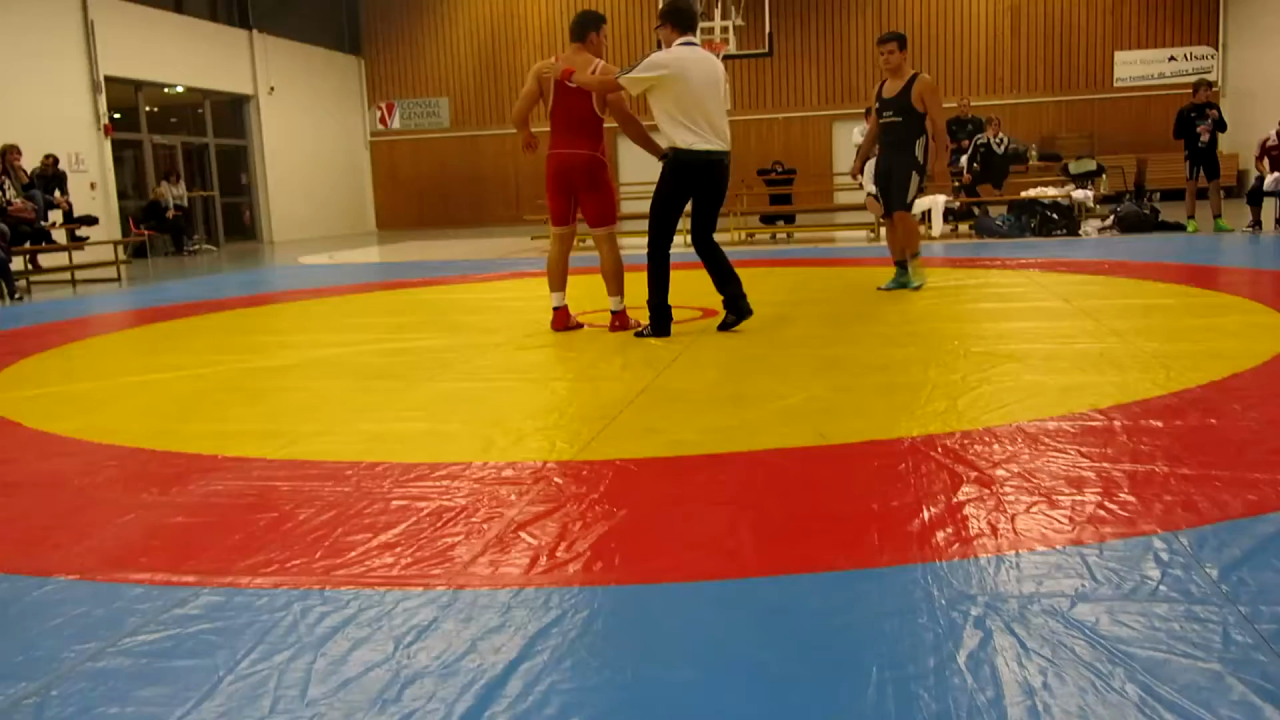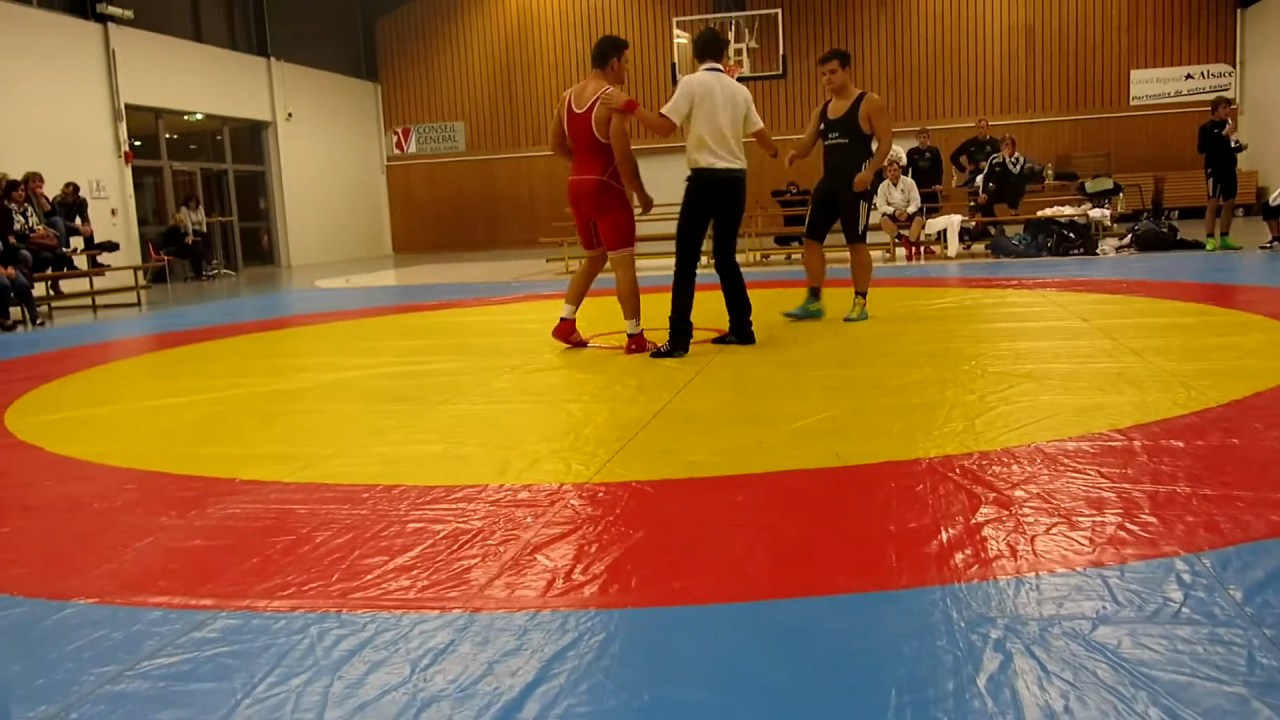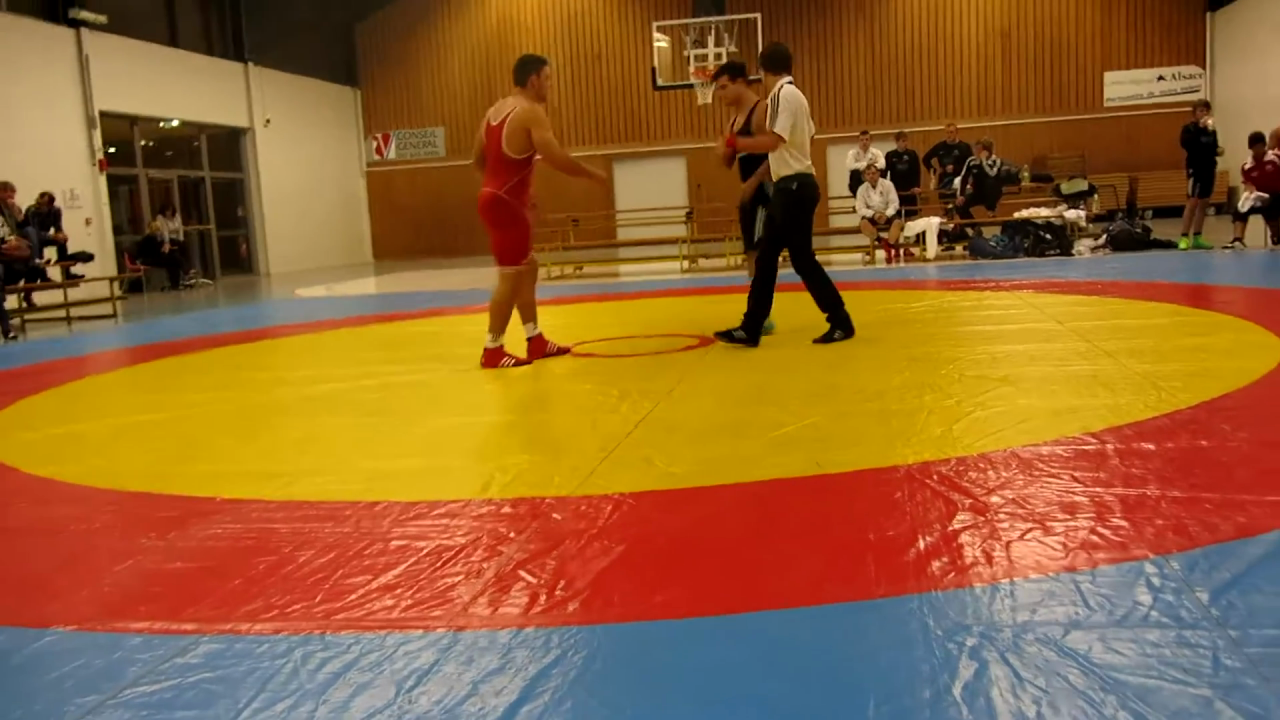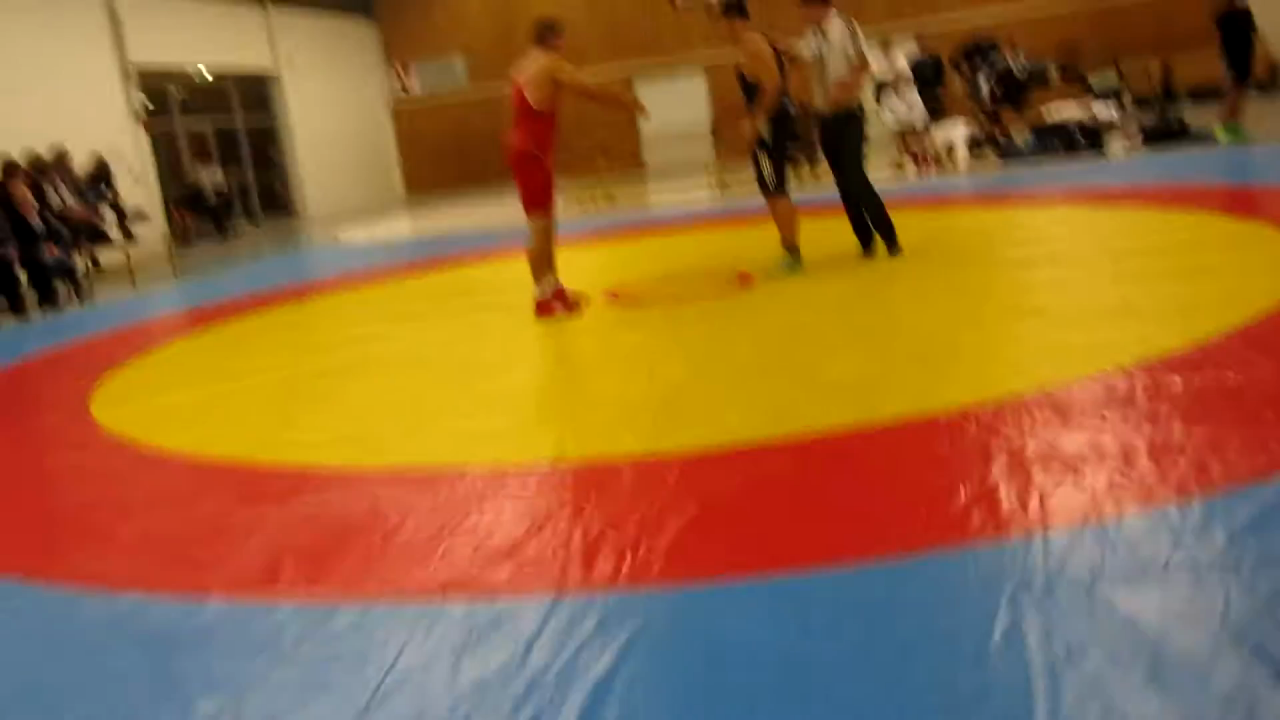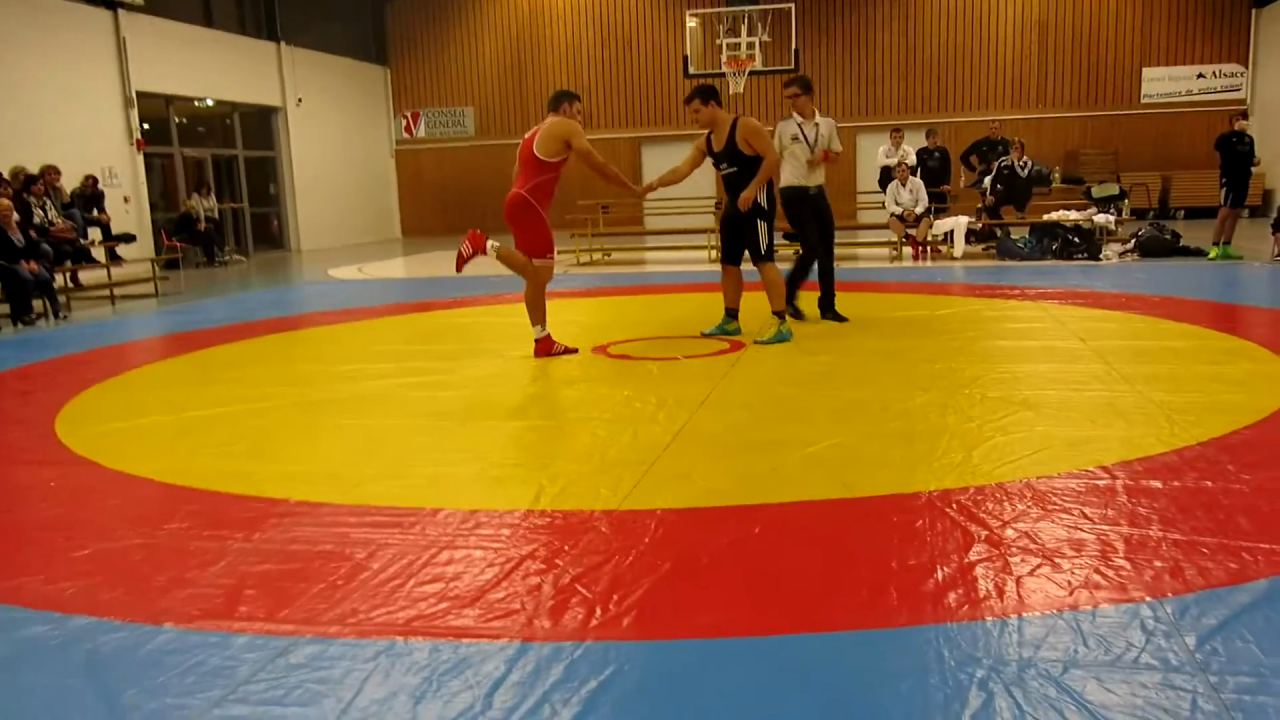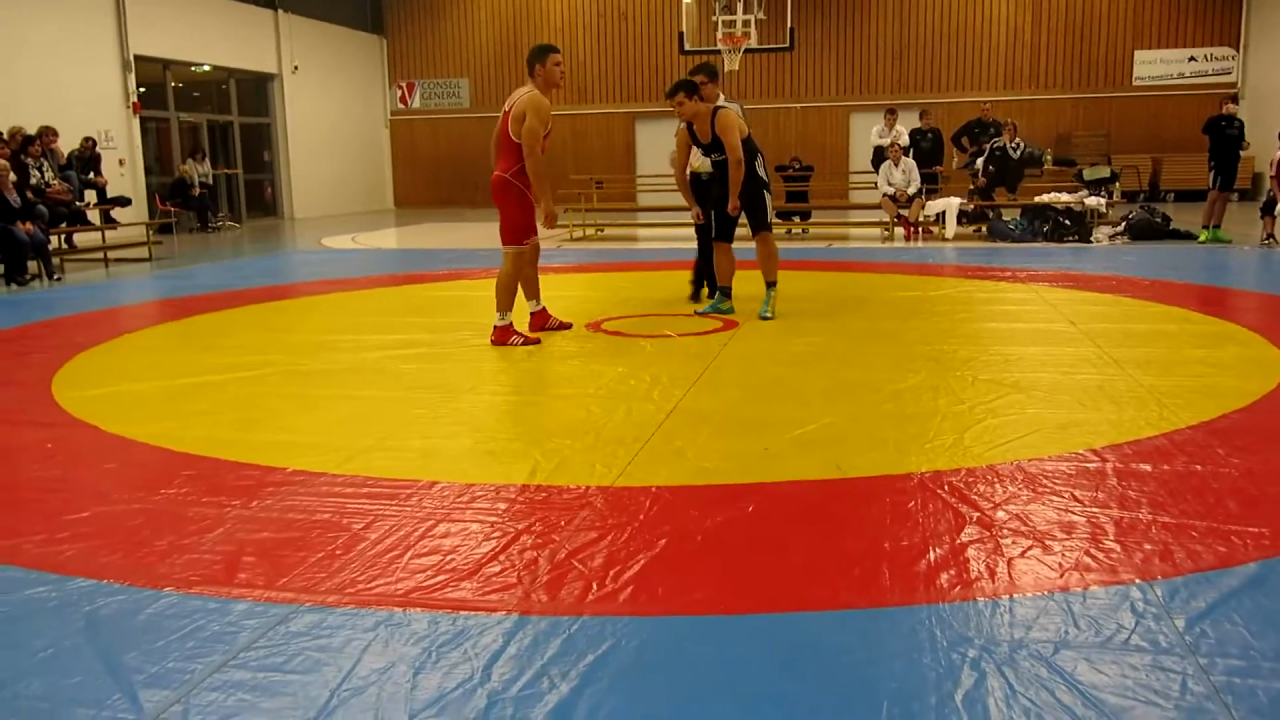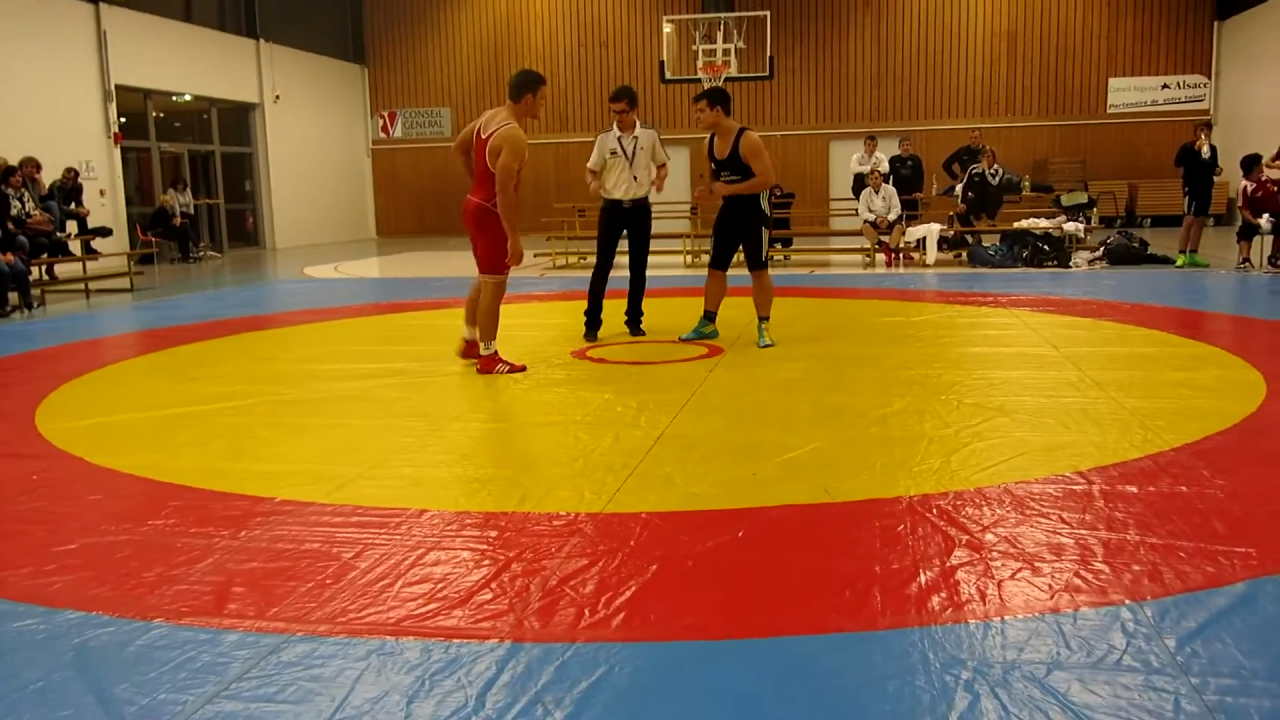
dt=0.7s
person 1, frame 1
left shoulder: (544, 70)
right shoulder: (606, 72)
left elbow: (518, 115)
right elbow: (628, 124)
left wrist: (526, 135)
right wrist: (661, 153)
left hip: (557, 162)
right hip: (592, 163)
left knee: (560, 240)
right knee: (606, 240)
left ankle: (560, 312)
right ankle: (618, 315)
person 1, frame 2
left shoulder: (568, 97)
left elbow: (557, 145)
right elbow: (622, 155)
right wrist: (642, 193)
left hip: (577, 186)
right hip: (606, 189)
left knee: (594, 258)
right knee: (623, 263)
left ankle: (565, 323)
right ankle: (635, 337)
person 1, frame 3
left shoulder: (495, 110)
right shoulder: (531, 113)
left elbow: (478, 159)
right elbow: (558, 159)
right wrist: (594, 173)
left hip: (494, 198)
right hip: (506, 204)
left knee: (528, 269)
right knee: (511, 278)
left ankle: (537, 341)
right ankle: (493, 350)
person 1, frame 4
left shoulder: (524, 70)
right shoulder: (552, 66)
right elbow: (594, 92)
right wrist: (629, 102)
left hip: (526, 153)
right hip: (532, 156)
left knee: (545, 224)
right knee: (541, 226)
left ankle: (553, 290)
right ankle: (544, 299)
person 1, frame 5
left shoulder: (533, 135)
right shoulder: (567, 128)
right elbow: (599, 165)
right wrist: (631, 187)
left hip: (523, 204)
right hip: (528, 207)
left knee: (538, 276)
right knee: (540, 273)
left ankle: (543, 341)
right ankle: (483, 244)
person 1, frame 6
left shoulder: (520, 97)
right shoulder: (537, 103)
left elbow: (497, 140)
right elbow: (532, 155)
right wrist: (546, 200)
left hip: (508, 182)
right hip: (514, 186)
left knee: (530, 251)
right knee: (515, 257)
left ankle: (539, 315)
right ankle: (502, 329)
person 1, frame 7
left shoulder: (489, 116)
right shoulder: (514, 137)
left elbow: (459, 148)
right elbow: (504, 191)
right wrist: (513, 239)
left hip: (475, 206)
right hip: (490, 213)
left knee: (486, 280)
right knee: (494, 286)
left ankle: (470, 341)
right ankle: (488, 357)
person 2, frame 1
left shoulder: (664, 61)
right shoulder: (715, 64)
left elbow: (611, 84)
left wrist: (569, 74)
left hip: (685, 160)
right hip: (718, 160)
left knee: (660, 240)
right knee: (703, 238)
left ankle: (660, 320)
right ankle: (736, 301)
person 2, frame 2
left shoulder: (691, 83)
right shoulder: (740, 90)
left elbow: (663, 127)
right elbow: (762, 137)
left wrist: (629, 106)
right wrist: (774, 152)
left hip: (705, 179)
right hip: (735, 179)
left knee: (686, 260)
right knee: (725, 256)
left ankle: (679, 338)
right ankle: (741, 328)
person 2, frame 3
left shoulder: (782, 95)
right shoulder: (794, 95)
left elbow: (772, 141)
left wrist: (732, 142)
left hip: (794, 186)
right hip: (790, 185)
left knee: (801, 258)
right knee: (766, 256)
left ankle: (840, 321)
right ankle: (750, 328)
person 2, frame 4
left shoulder: (843, 28)
right shoulder: (812, 40)
left elbow: (861, 68)
left wrist: (845, 89)
left hip: (848, 114)
right hip: (826, 117)
left knee: (854, 175)
right knee: (844, 183)
left ankle: (886, 234)
right ankle: (866, 238)
person 2, frame 5
left shoulder: (827, 124)
right shoulder: (783, 127)
left elbow: (837, 155)
left wrist: (825, 155)
left hip: (817, 192)
right hip: (793, 193)
left knee: (826, 250)
right knee: (812, 249)
left ankle: (827, 306)
right ankle: (789, 297)
person 2, frame 6
left shoulder: (732, 108)
right hip: (697, 177)
left knee: (711, 229)
right knee: (702, 232)
left ankle: (699, 283)
right ankle: (712, 284)
person 2, frame 7
left shoulder: (650, 136)
right shoulder: (604, 138)
left elbow: (661, 165)
right elbow: (591, 171)
left wrist: (659, 179)
right wrist: (593, 184)
left hip: (640, 206)
right hip: (611, 207)
left knee: (638, 266)
right knee: (603, 264)
left ankle: (634, 318)
right ankle: (592, 321)
person 3, frame 1
left shoulder: (922, 84)
right shoulder: (881, 88)
left elbow: (937, 124)
right wrist: (861, 158)
left hip: (911, 157)
right hip: (885, 159)
left knee: (901, 213)
right knee: (890, 217)
left ankle: (915, 263)
right ankle: (902, 271)
person 3, frame 2
left shoulder: (870, 103)
right shoulder: (822, 110)
left elbow: (885, 142)
right elbow: (807, 143)
left wrist: (869, 172)
right wrist: (796, 153)
left hip: (856, 182)
right hip: (828, 181)
left knee: (856, 243)
right knee: (811, 240)
left ankle: (860, 302)
right ankle: (813, 301)
person 3, frame 3
left shoulder: (763, 110)
right shoulder: (734, 120)
right elbow: (733, 156)
left wrist: (754, 180)
left hip: (765, 188)
right hip: (753, 191)
left knee: (755, 252)
right knee: (756, 252)
person 3, frame 4
left shoulder: (754, 47)
right shoulder: (762, 45)
left elbow: (774, 88)
left wrist: (754, 122)
left hip: (771, 125)
right hip: (775, 122)
left knee: (775, 192)
right knee: (774, 190)
left ankle: (792, 255)
right ankle: (789, 238)
person 3, frame 5
left shoulder: (746, 126)
right shoulder: (704, 142)
left elbow: (773, 157)
right elbow: (681, 171)
left wrist: (752, 189)
right wrist: (657, 182)
left hip: (756, 201)
right hip: (733, 204)
left knee: (764, 261)
right knee: (729, 264)
left ankle: (780, 324)
right ankle: (730, 321)
person 3, frame 6
left shoulder: (724, 118)
right shoulder: (686, 134)
left elbow: (736, 158)
right elbow: (680, 172)
left wrist: (734, 197)
right wrist: (692, 205)
left hip: (751, 178)
right hip: (723, 181)
left knee: (763, 234)
right knee: (720, 242)
left ankle: (771, 295)
right ankle: (723, 299)
person 3, frame 7
left shoulder: (748, 140)
right shoulder: (710, 143)
left elbow: (767, 179)
left wrist: (731, 189)
right wrist: (707, 189)
left hip: (754, 210)
right hip: (729, 211)
left knee: (758, 270)
right knee: (716, 268)
left ankle: (763, 327)
right ankle: (707, 324)
